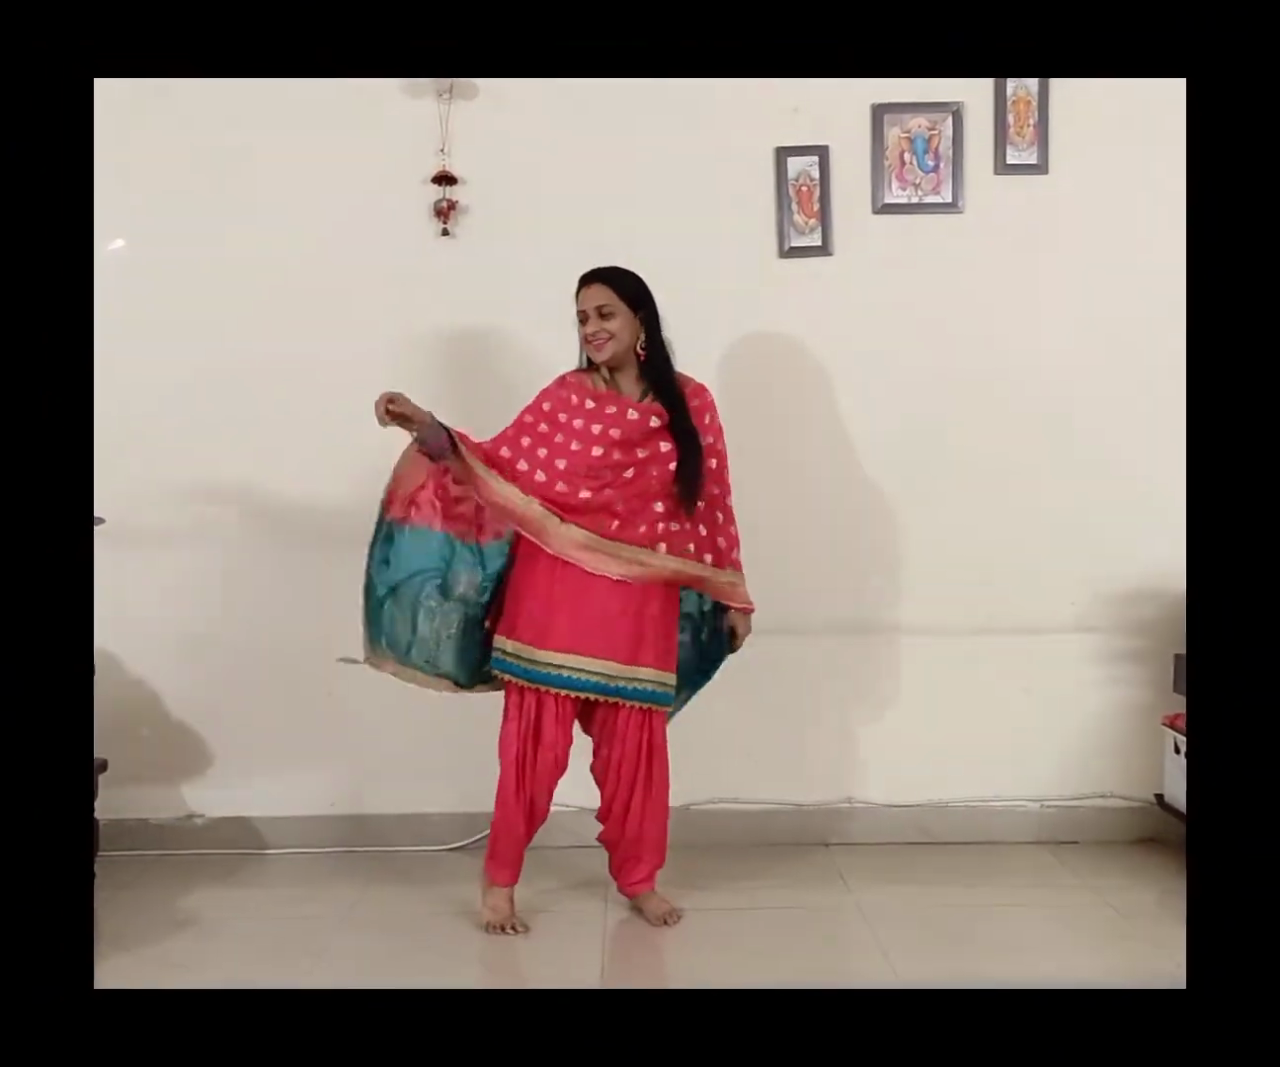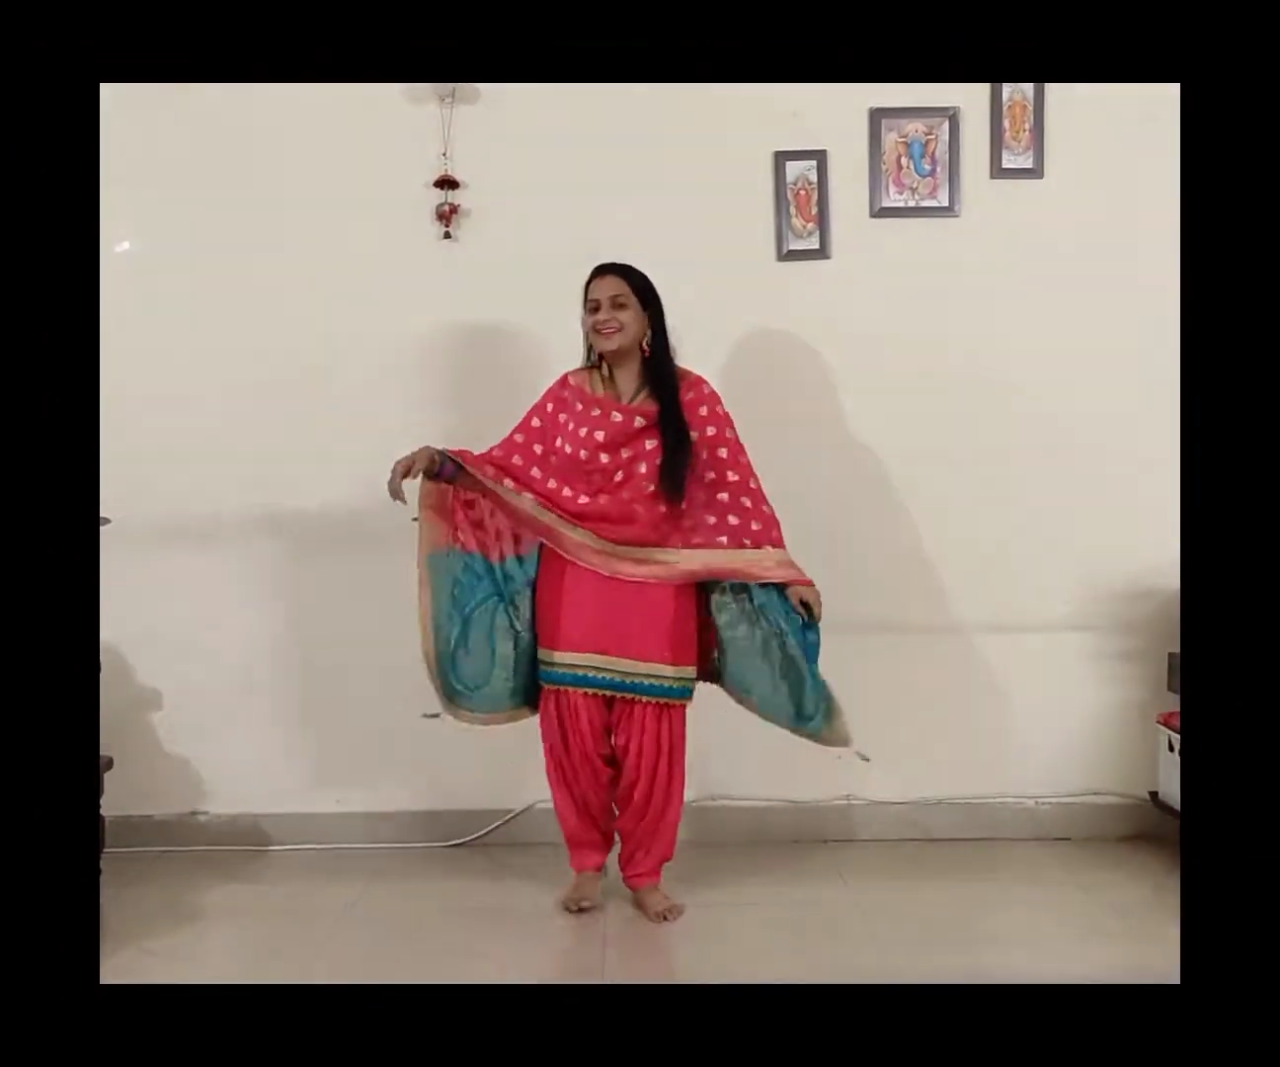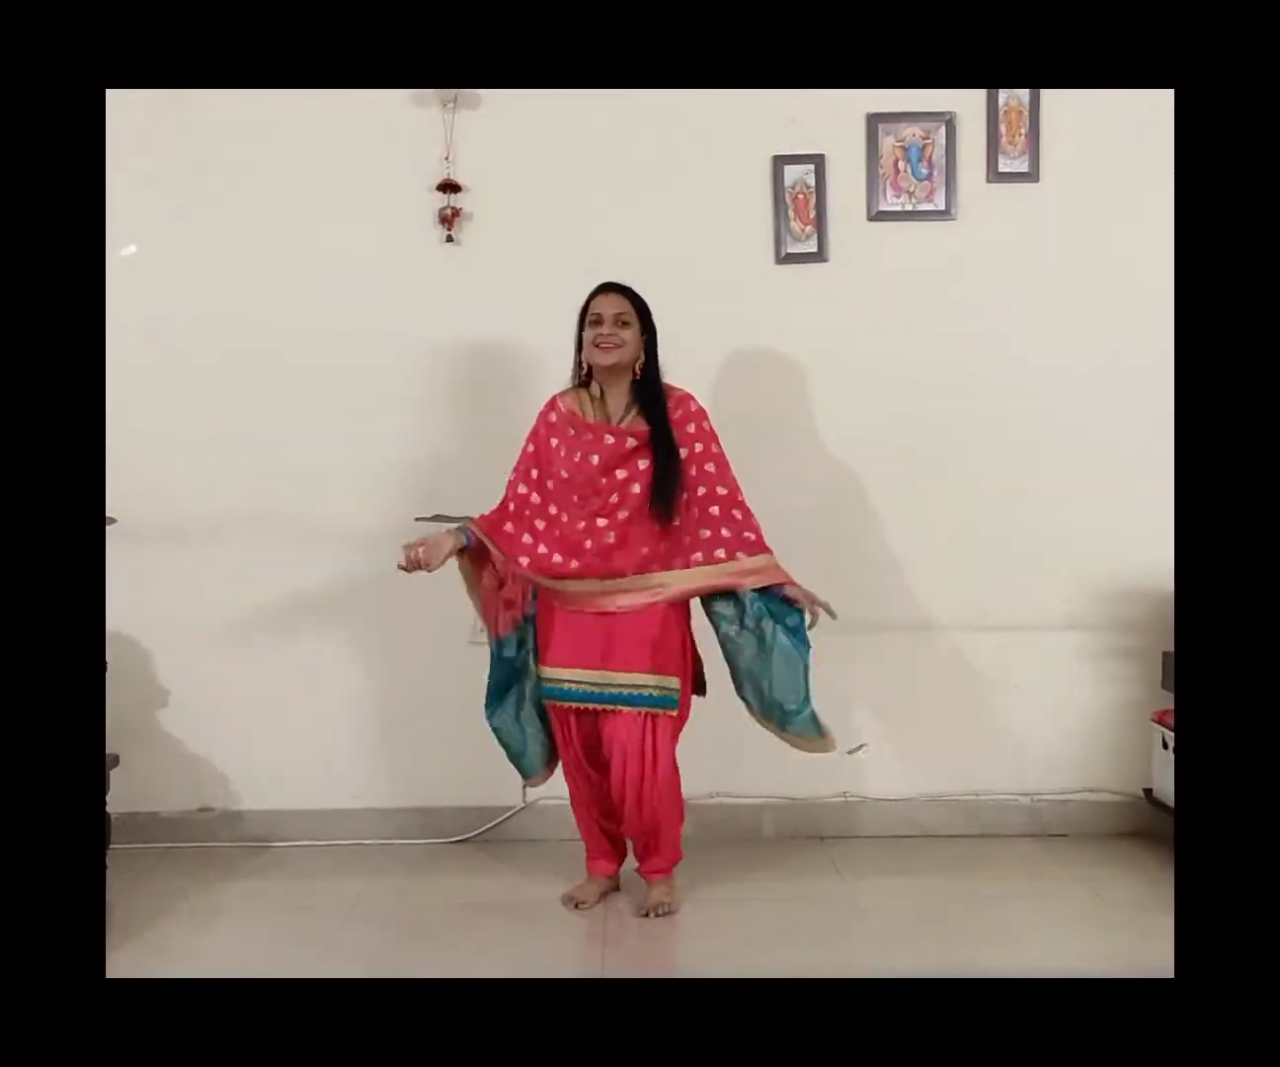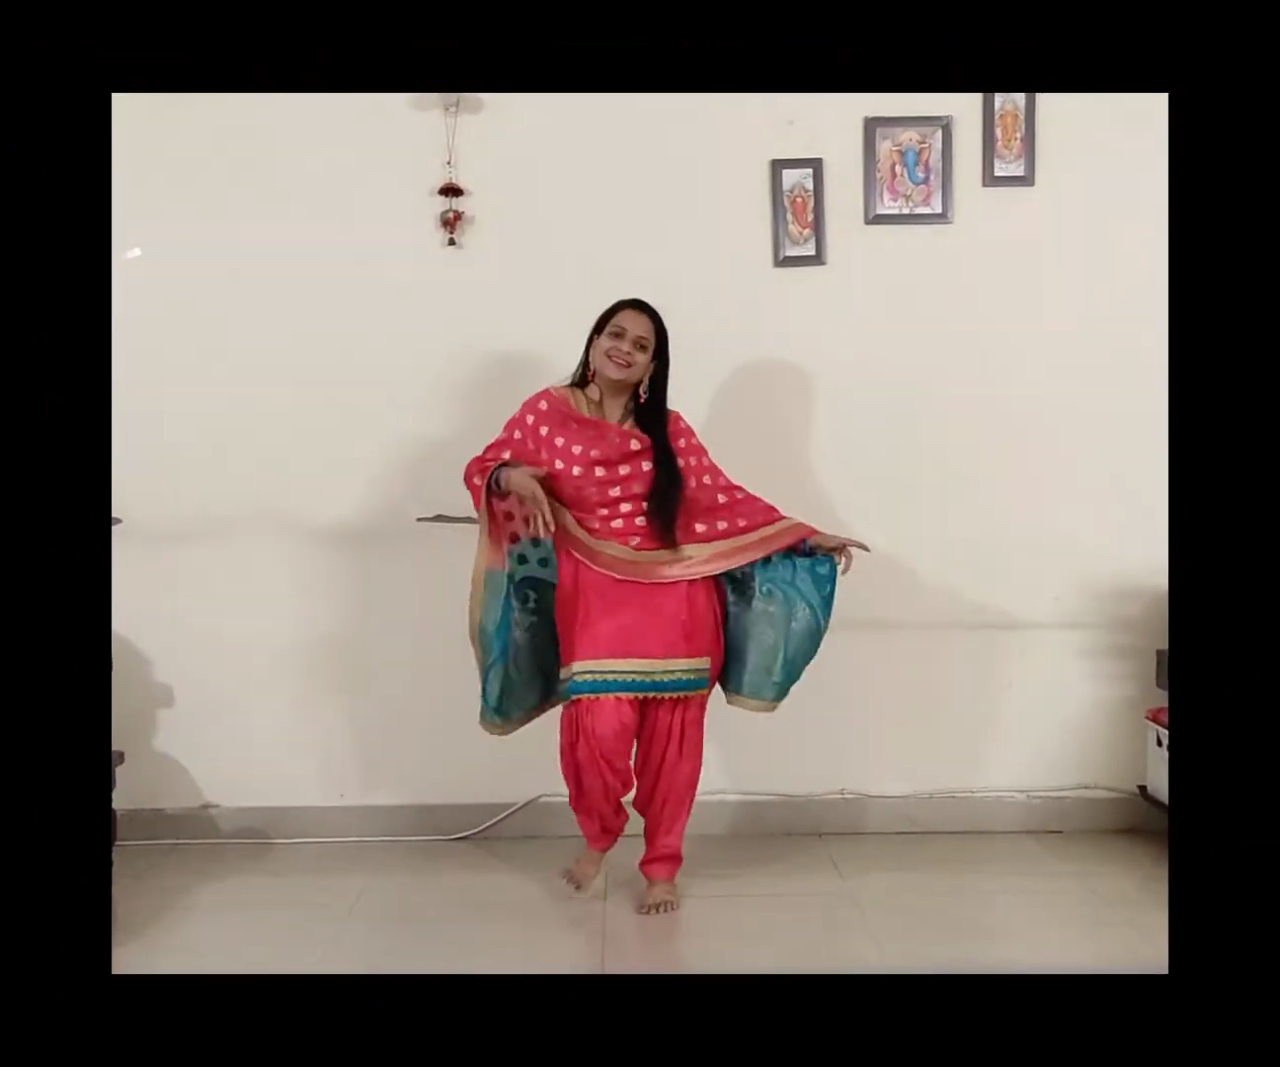
dt=0.3s
person 1, frame 1
left shoulder: (690, 402)
right shoulder: (564, 396)
left elbow: (710, 501)
right elbow: (496, 468)
left wrist: (732, 595)
right wrist: (426, 427)
left hip: (641, 600)
right hip: (555, 591)
left knee: (634, 744)
right knee: (534, 741)
left ankle: (639, 878)
right ankle: (499, 880)
person 1, frame 2
left shoulder: (690, 395)
right shoulder: (566, 394)
left elbow: (732, 488)
right elbow: (508, 466)
left wrist: (781, 571)
right wrist: (437, 462)
left hip: (658, 591)
right hip: (574, 588)
left knee: (652, 737)
right knee: (574, 731)
left ankle: (646, 873)
right ankle: (588, 859)
person 1, frame 3
left shoulder: (678, 413)
right shoulder: (557, 416)
left elbow: (718, 506)
right elbow: (520, 513)
left wrist: (774, 578)
right wrist: (452, 541)
left hip: (650, 608)
right hip: (572, 610)
left knee: (637, 746)
right knee: (580, 747)
left ankle: (658, 869)
right ankle: (601, 864)
person 1, frame 4
left shoulder: (668, 428)
right shoulder: (547, 410)
left elbow: (721, 499)
right elbow: (489, 467)
left wrist: (806, 536)
right wrist: (515, 479)
left hip: (674, 597)
right hip: (595, 599)
left knee: (672, 741)
right knee: (595, 734)
left ankle: (661, 865)
right ankle: (599, 835)
